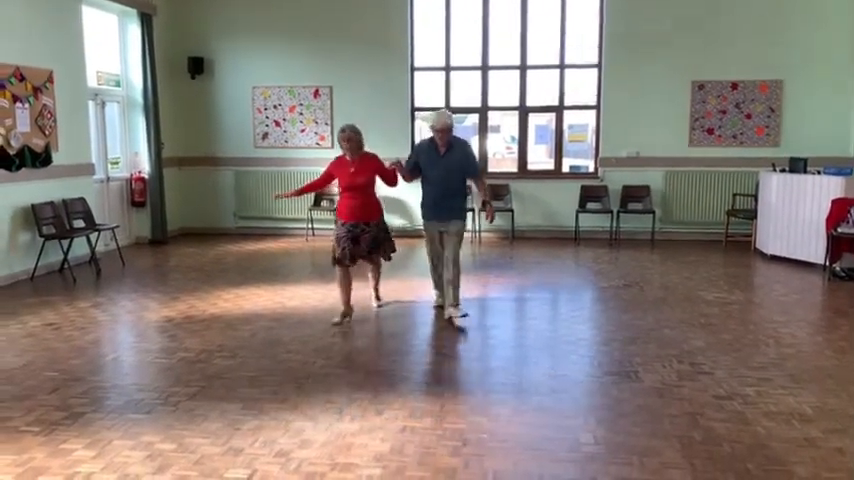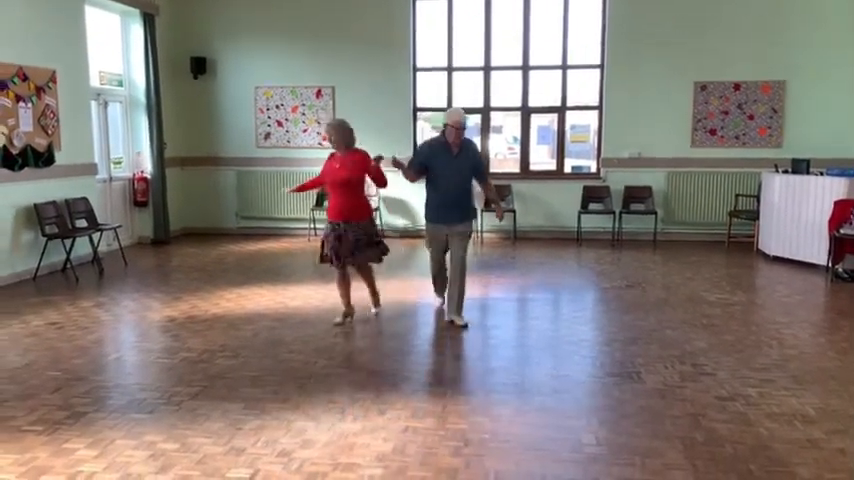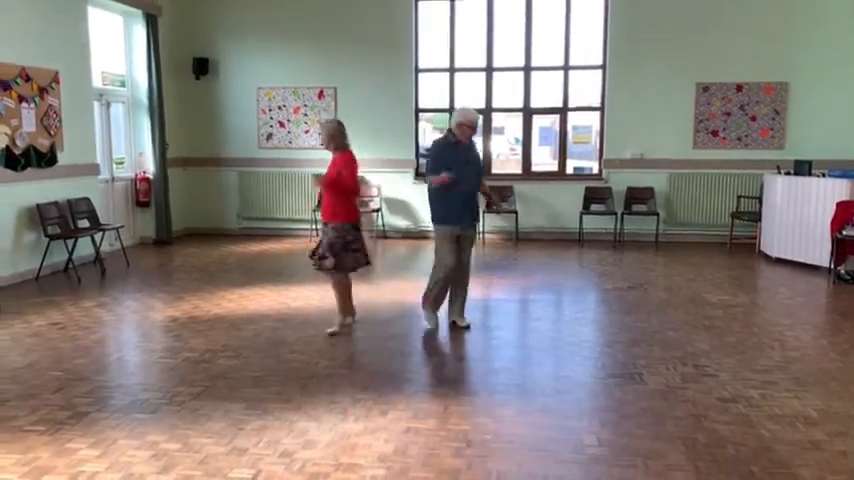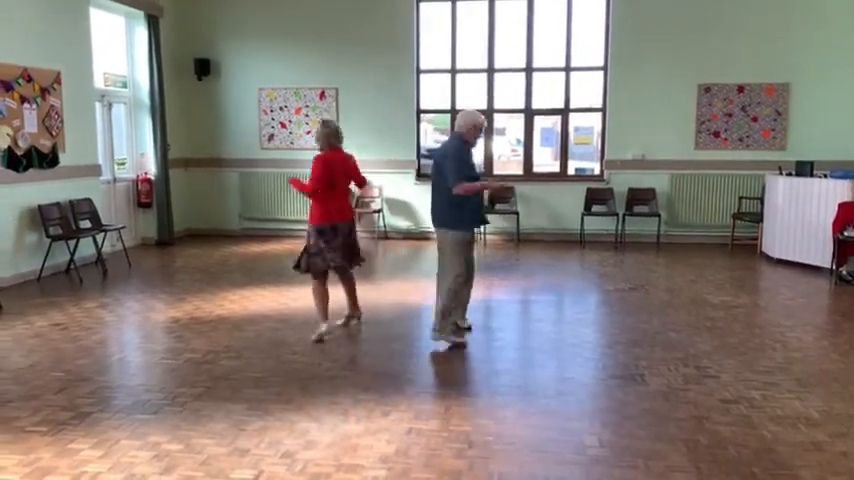
dt=0.2s
person 1, frame 1
left shoulder: (463, 148)
right shoulder: (422, 148)
left elbow: (477, 178)
right elbow: (410, 176)
left wrist: (487, 202)
right wrist: (400, 169)
left hip: (455, 215)
right hip: (431, 214)
left knee: (452, 259)
right knee: (435, 257)
left ankle: (453, 307)
right ankle: (440, 294)
person 1, frame 2
left shoulder: (471, 148)
right shoulder: (429, 148)
left elbow: (483, 179)
right elbow: (413, 176)
left wrist: (496, 202)
right wrist: (402, 167)
left hip: (463, 217)
right hip: (436, 217)
left knee: (458, 264)
right knee: (436, 257)
left ankle: (455, 312)
right ankle: (439, 292)
person 1, frame 3
left shoulder: (470, 148)
right shoulder: (439, 148)
right elbow: (432, 181)
left wrist: (490, 197)
right wrist: (441, 178)
left hip: (468, 218)
right hip: (445, 219)
left knee: (462, 266)
right knee: (446, 263)
left ankle: (456, 314)
right ankle: (429, 306)
person 1, frame 4
left shoulder: (456, 149)
right shoulder: (453, 151)
right elbow: (458, 188)
left wrist: (481, 189)
right wrist: (486, 185)
left hip: (458, 221)
right hip: (452, 223)
left knee: (465, 271)
right knee: (455, 273)
left ankle: (457, 317)
right ankle: (442, 331)
person 2, frame 1
left shoulder: (371, 159)
right shoulder: (337, 163)
left elbow: (391, 182)
right elbow: (319, 182)
left wrist: (393, 169)
right wrist: (294, 193)
left hip: (370, 218)
right hip: (346, 220)
left knee: (374, 259)
right knee: (342, 265)
left ankle: (375, 292)
right ankle: (346, 309)
person 2, frame 2
left shoulder: (359, 156)
right shoulder: (331, 158)
left elbow: (382, 183)
right elbow: (321, 180)
left wrist: (376, 167)
right wrist: (298, 188)
left hip: (356, 219)
right hip: (335, 220)
left knee: (359, 263)
right knee: (339, 266)
left ankle: (374, 294)
right ankle: (347, 309)
person 2, frame 3
left shoulder: (344, 158)
right shoulder: (340, 156)
left elbow: (354, 190)
left wrist: (329, 180)
right wrist: (326, 181)
left hip: (342, 221)
right hip: (336, 220)
left knee: (334, 269)
right knee: (340, 268)
left ankle: (345, 318)
right ankle: (349, 311)
person 2, frame 4
left shoulder: (321, 159)
right shoulder: (348, 159)
left elbow: (313, 191)
right elbow: (361, 182)
left wrist: (296, 182)
left hip: (324, 224)
right hip: (345, 221)
left knee: (318, 274)
right knee: (343, 268)
left ankle: (323, 324)
right ankle: (354, 311)
